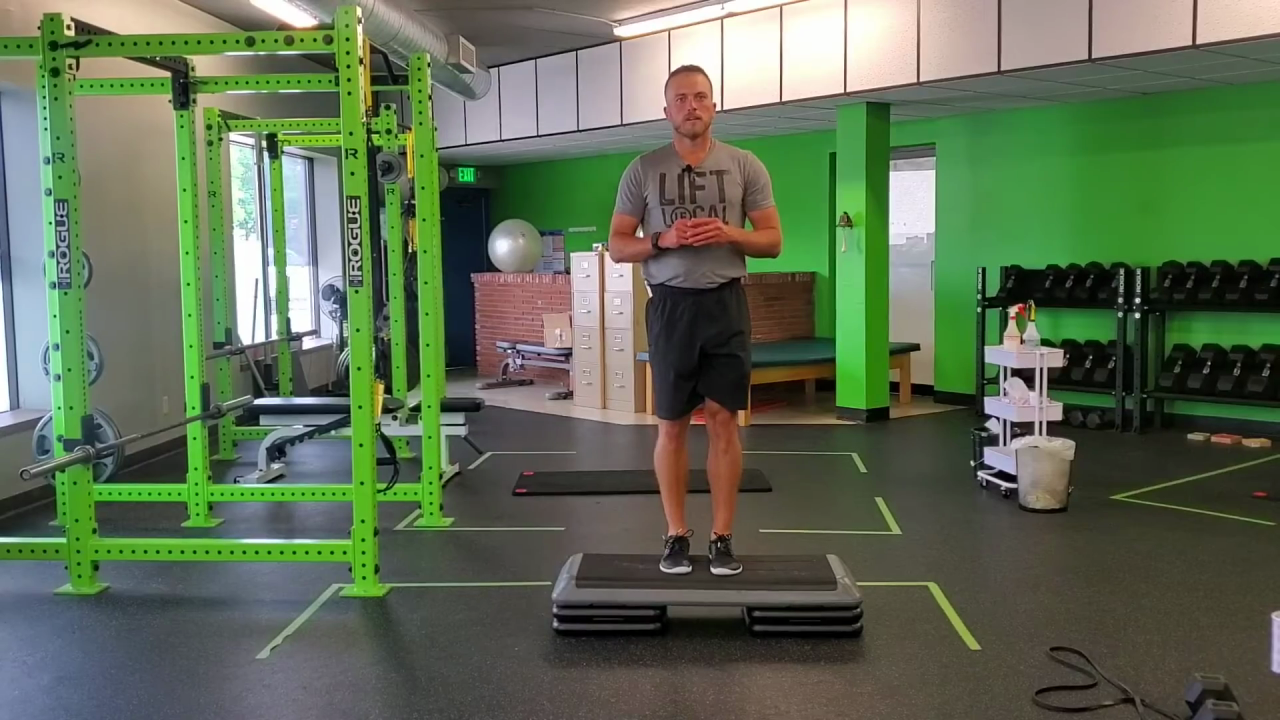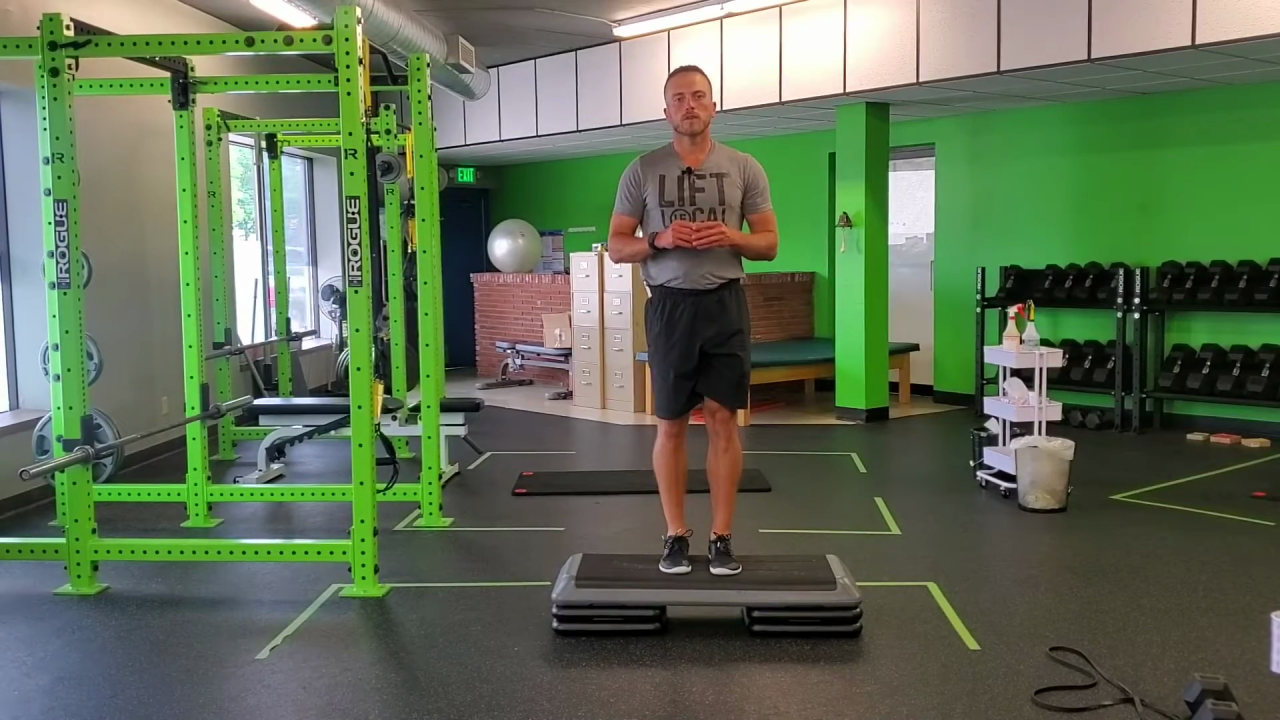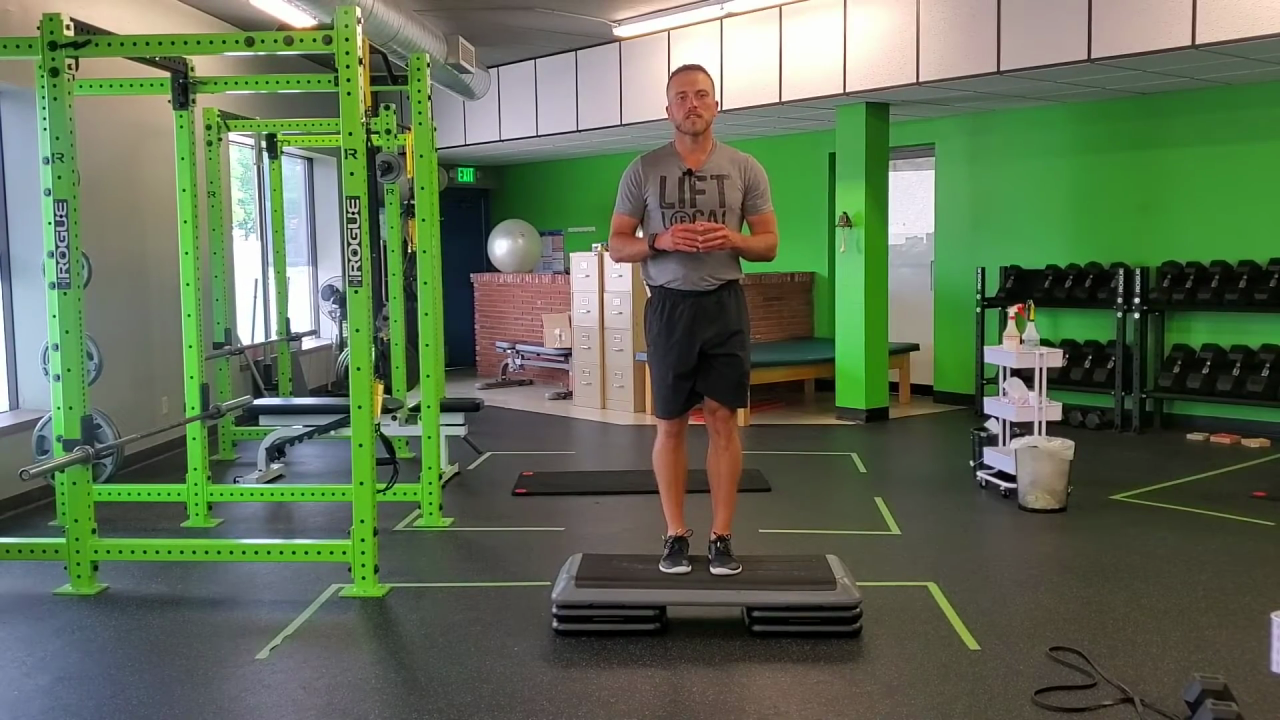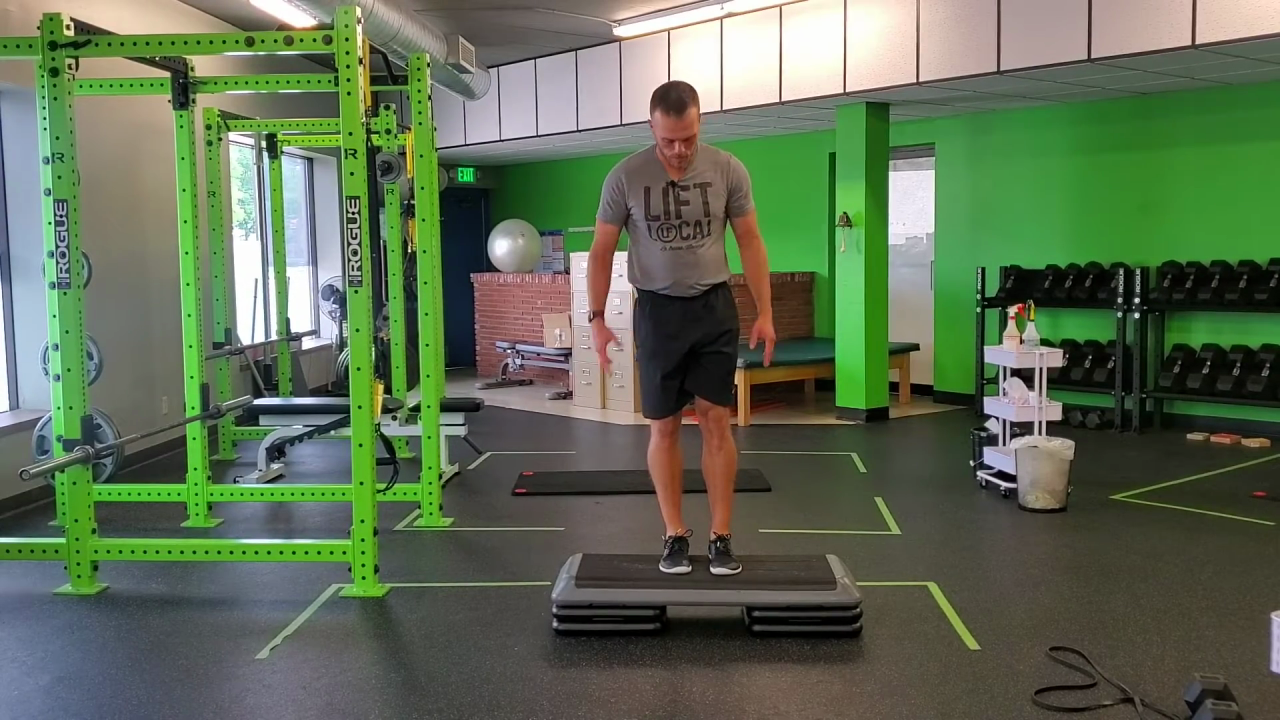
dt=1s
person 1, frame 1
left shoulder: (744, 165)
right shoulder: (643, 170)
left elbow: (773, 241)
right elbow: (617, 246)
left wrist: (729, 233)
right wrist: (662, 240)
left hip: (725, 303)
right hip: (671, 305)
left knee: (723, 420)
right knee: (671, 424)
left ankle: (722, 537)
right ankle: (676, 535)
person 1, frame 2
left shoulder: (743, 167)
right shoulder: (643, 170)
left elbow: (770, 243)
right elbow: (616, 246)
left wrist: (731, 236)
right wrist: (659, 239)
left hip: (724, 304)
right hip: (670, 305)
left knee: (723, 420)
right knee: (671, 423)
left ankle: (721, 536)
right ankle: (676, 535)
person 1, frame 3
left shoulder: (745, 168)
right shoulder: (643, 170)
left elbow: (769, 244)
right elbow: (617, 245)
left wrist: (732, 239)
right wrist: (659, 240)
left hip: (724, 304)
right hip: (669, 306)
left knee: (722, 420)
right knee: (670, 424)
left ankle: (721, 537)
right ankle: (675, 535)
person 1, frame 4
left shoulder: (728, 169)
right shoulder: (625, 177)
left elbow: (749, 240)
right elbow: (602, 249)
left wrist: (763, 312)
right wrist: (597, 317)
left hip: (714, 307)
right hip: (658, 310)
left knee: (715, 420)
right knee: (664, 425)
left ankle: (720, 537)
right ankle: (675, 535)
